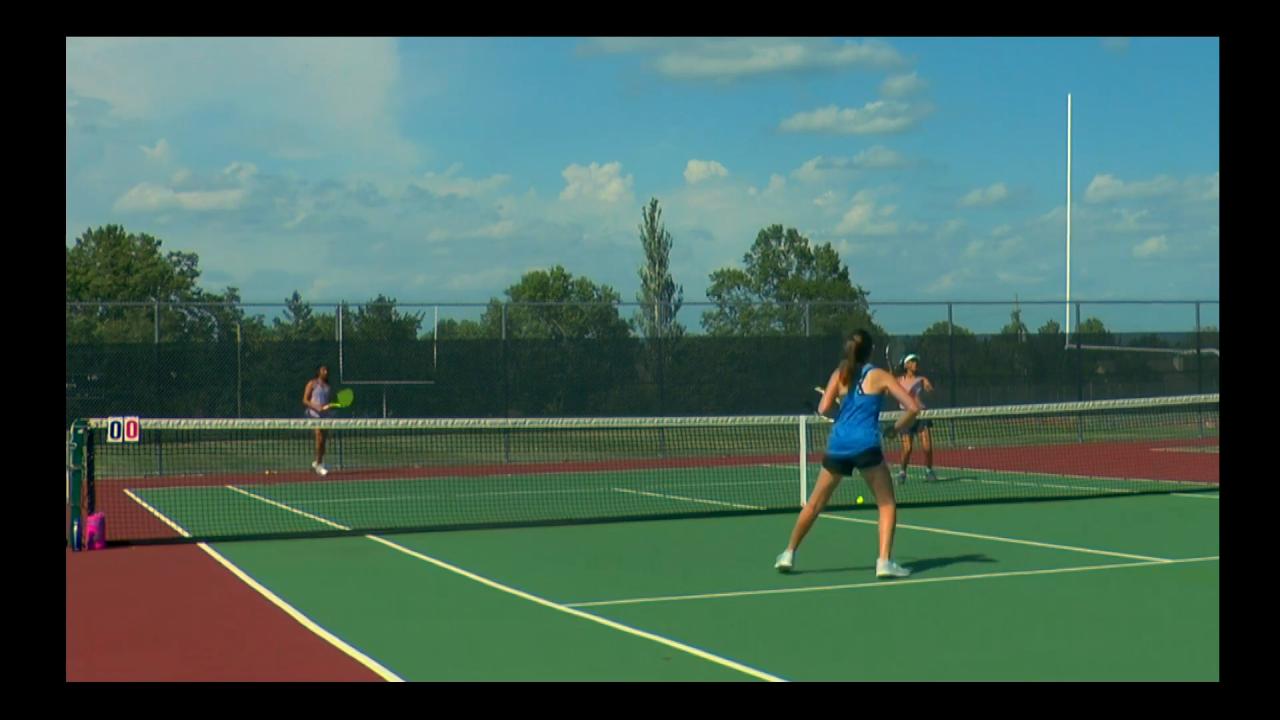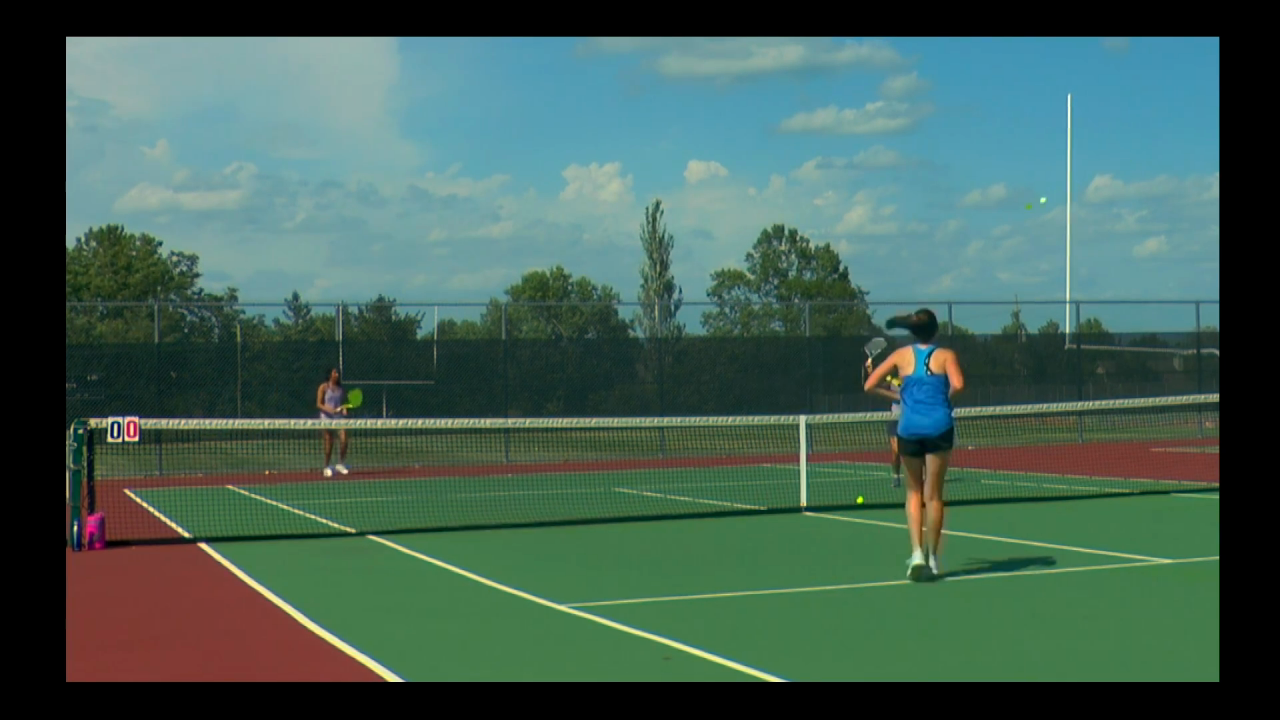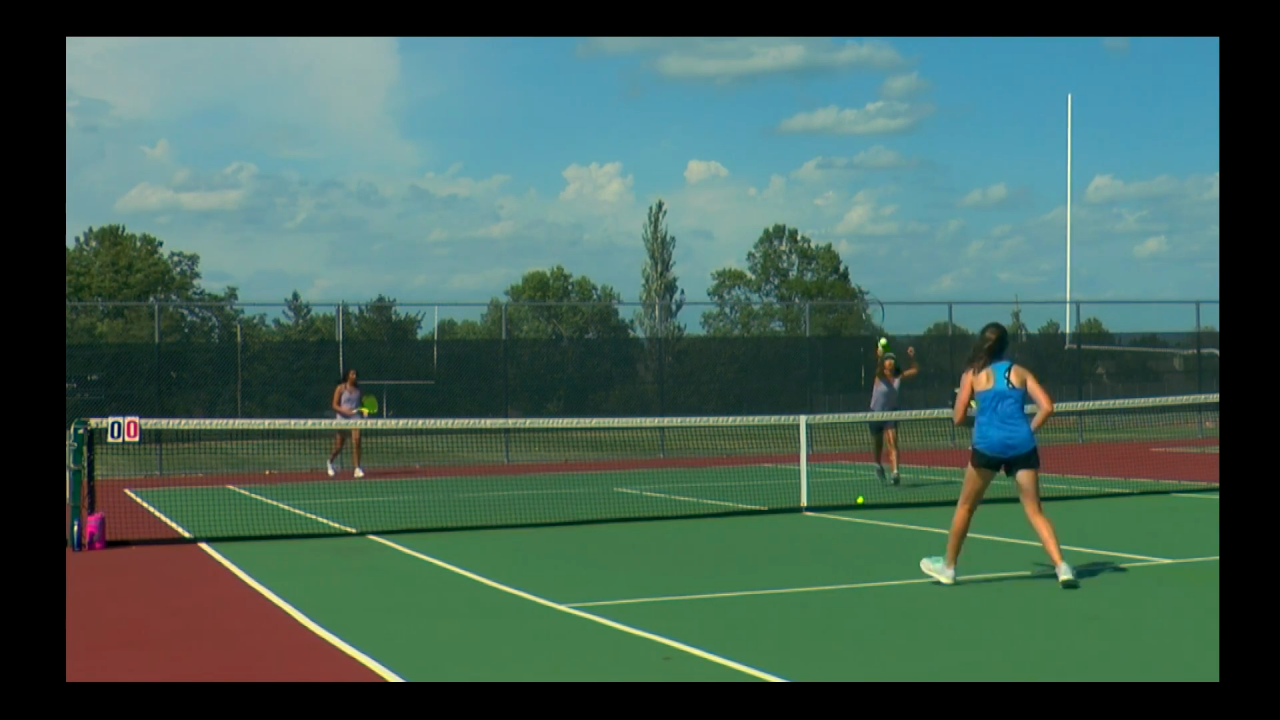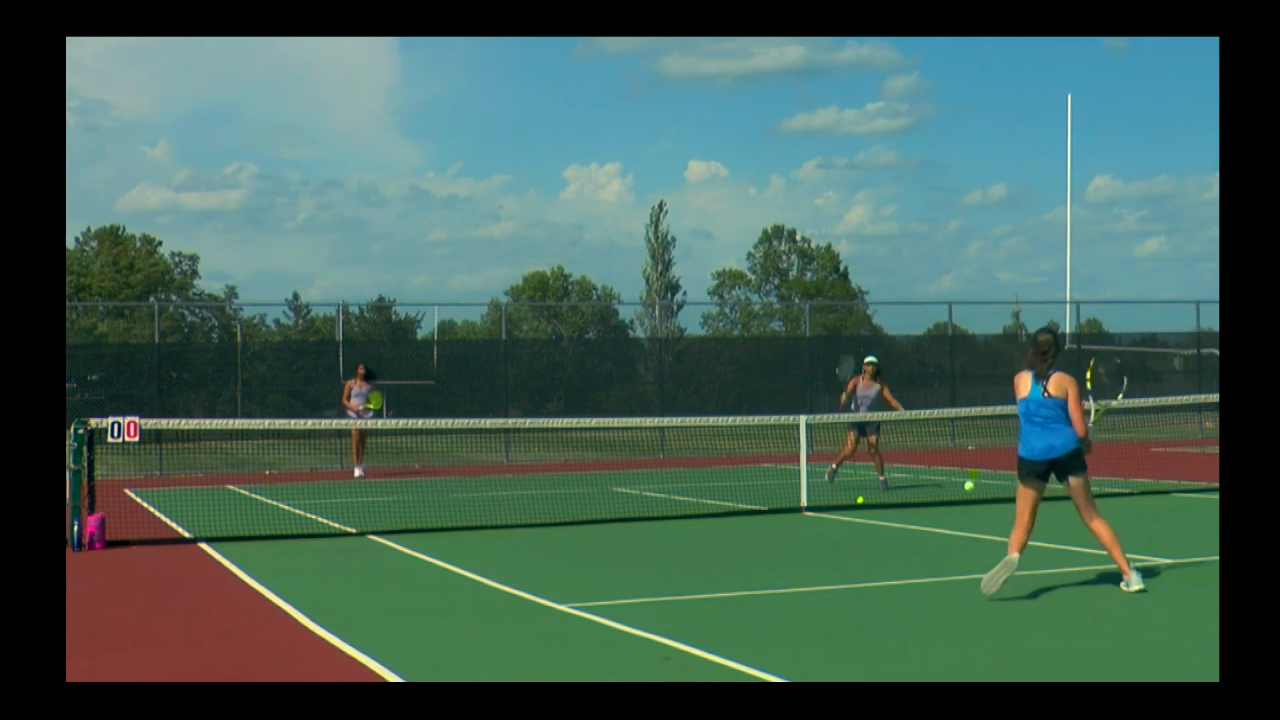
dt=0.3s
person 1, frame 1
left shoulder: (840, 373)
right shoulder: (880, 376)
left elbow: (824, 409)
right elbow: (913, 407)
right wrist: (897, 427)
left hip: (838, 445)
right hip: (865, 445)
left knee: (815, 503)
right knee: (887, 504)
left ankle: (788, 554)
right ankle: (884, 562)
person 1, frame 2
left shoulder: (900, 355)
right shoulder: (946, 355)
left elbow: (869, 386)
right elbow: (958, 385)
right wrist: (945, 405)
left hip: (909, 428)
right hip: (938, 428)
left knee: (914, 492)
right knee: (934, 494)
left ankle: (917, 553)
right ankle: (932, 557)
person 1, frame 3
left shoulder: (972, 374)
right shoulder: (1021, 372)
left elbow: (958, 419)
right elbow: (1047, 406)
right wrist: (1028, 431)
left hip: (988, 444)
right hip: (1022, 444)
left knee: (966, 505)
right knee: (1035, 512)
left ankle: (947, 566)
right ankle: (1062, 567)
person 1, frame 4
left shoulder: (1020, 379)
right shoulder: (1067, 381)
right elbow: (1080, 431)
right wrist: (1085, 446)
left hip: (1031, 453)
right hip: (1065, 449)
left knee: (1021, 527)
right knee: (1092, 518)
left ankle: (1012, 557)
right ankle: (1130, 574)
